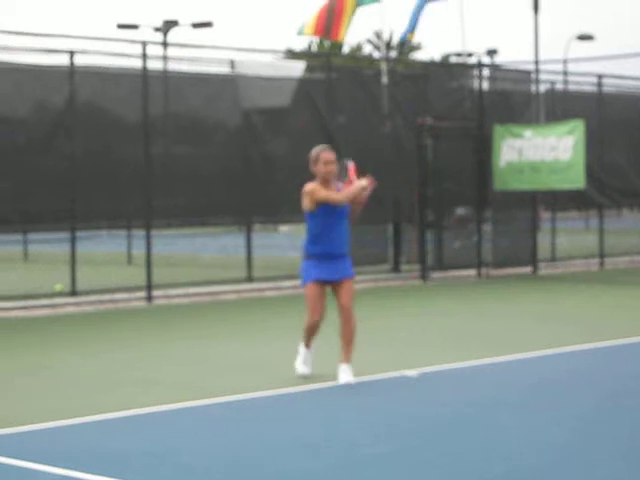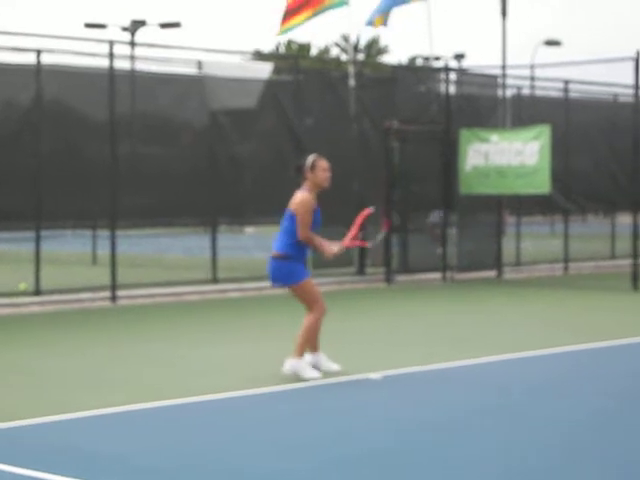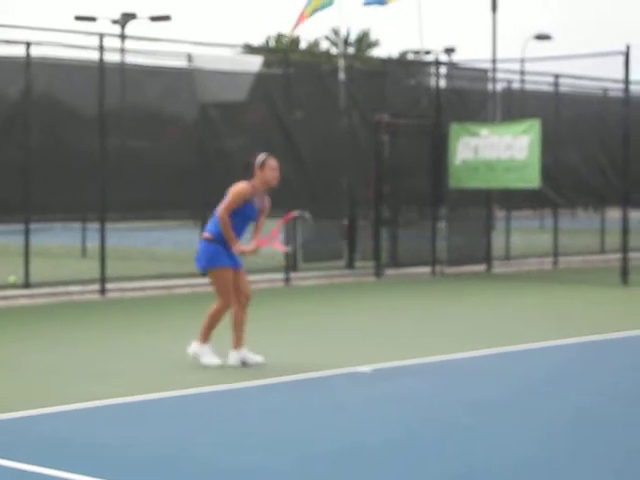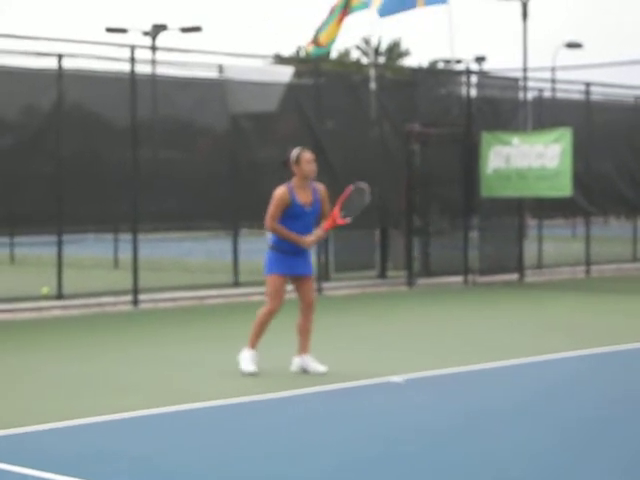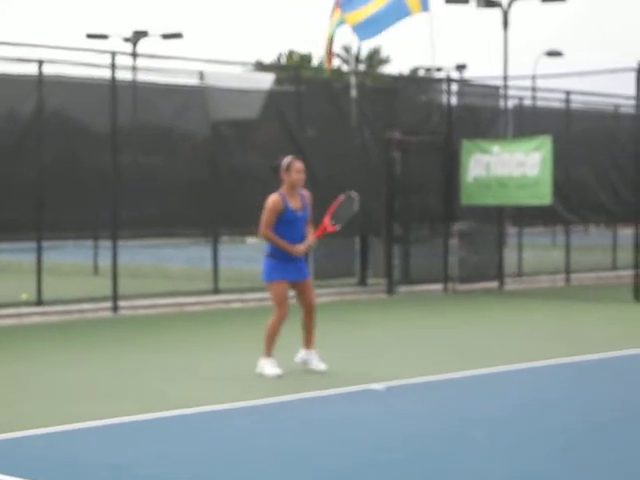
dt=1s
person 1, frame 1
left shoulder: (339, 186)
right shoulder: (311, 189)
left elbow: (350, 214)
right elbow: (341, 199)
left wrist: (363, 195)
right wrist: (360, 185)
left hip: (341, 260)
right hip: (316, 262)
left knee: (347, 311)
right knee: (315, 318)
left ankle: (345, 367)
right ankle: (306, 346)
person 1, frame 2
left shoulder: (309, 196)
right shoulder: (304, 198)
right elbow: (303, 235)
left wrist: (327, 245)
right wrist: (325, 249)
left hip: (290, 261)
right hip: (286, 263)
left knee: (316, 307)
right knee: (317, 309)
left ankle: (313, 355)
right ankle: (295, 360)
person 1, frame 3
left shoulder: (265, 201)
right shoulder: (243, 188)
left elbow: (258, 230)
right elbow: (221, 213)
left wrist: (252, 245)
right wrist: (234, 243)
left hip: (230, 250)
right hip: (214, 246)
left knee: (244, 297)
right knee: (226, 300)
left ankle: (238, 351)
right ankle: (200, 344)
person 1, frame 4
left shoulder: (320, 190)
right shoulder: (283, 193)
left elbow: (326, 217)
right elbow: (270, 224)
left wrist: (319, 232)
right wrist: (299, 239)
left hip: (302, 257)
right hip: (279, 255)
left knee: (308, 304)
right knee: (273, 305)
left ankle: (303, 357)
right ankle: (248, 351)
person 1, frame 5
left shoulder: (305, 196)
right shoulder: (275, 200)
right elbow: (264, 231)
left wrist: (308, 240)
right wrist: (291, 248)
left hip: (298, 261)
right hip: (277, 262)
left knee: (310, 306)
right knee: (281, 311)
left ankle: (307, 351)
right ankle: (266, 359)
